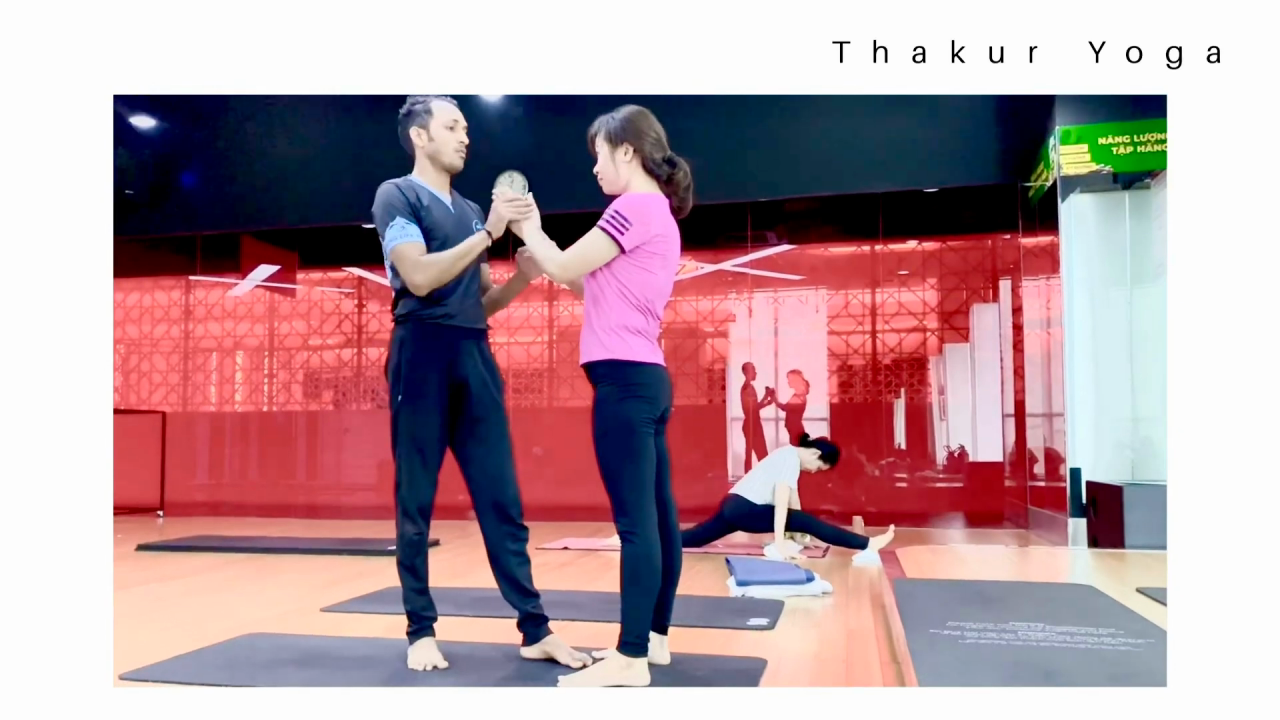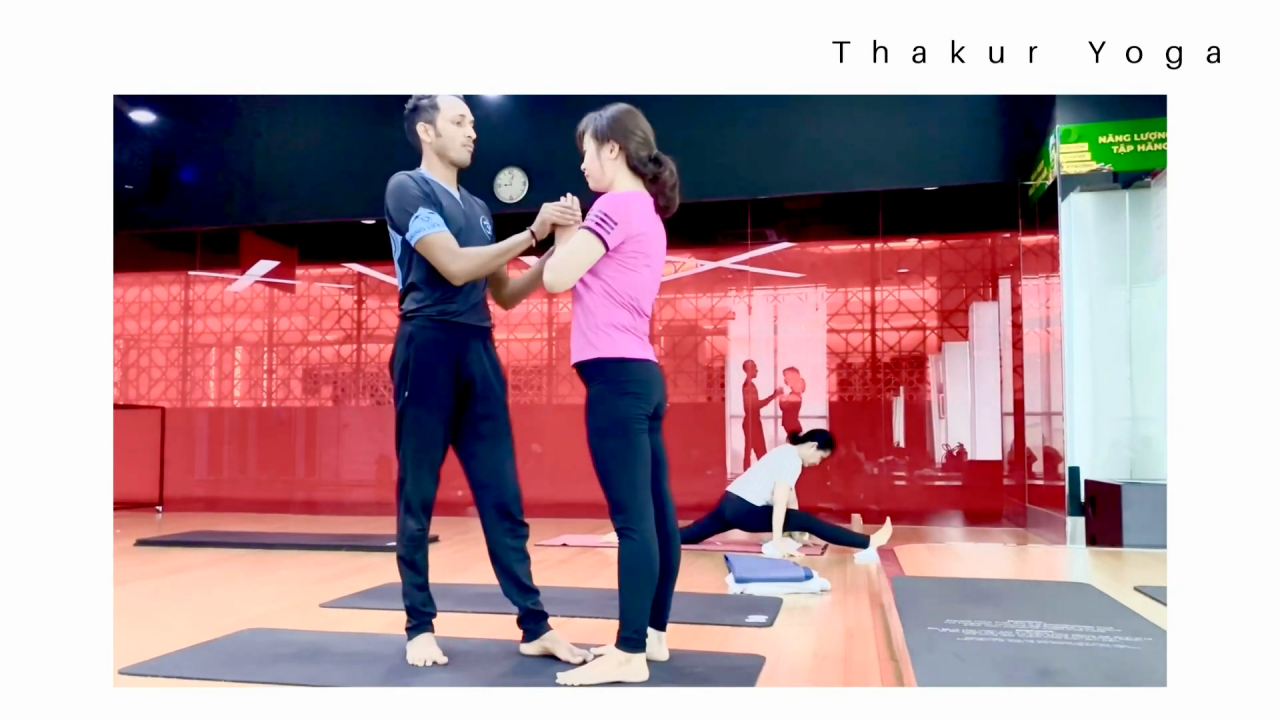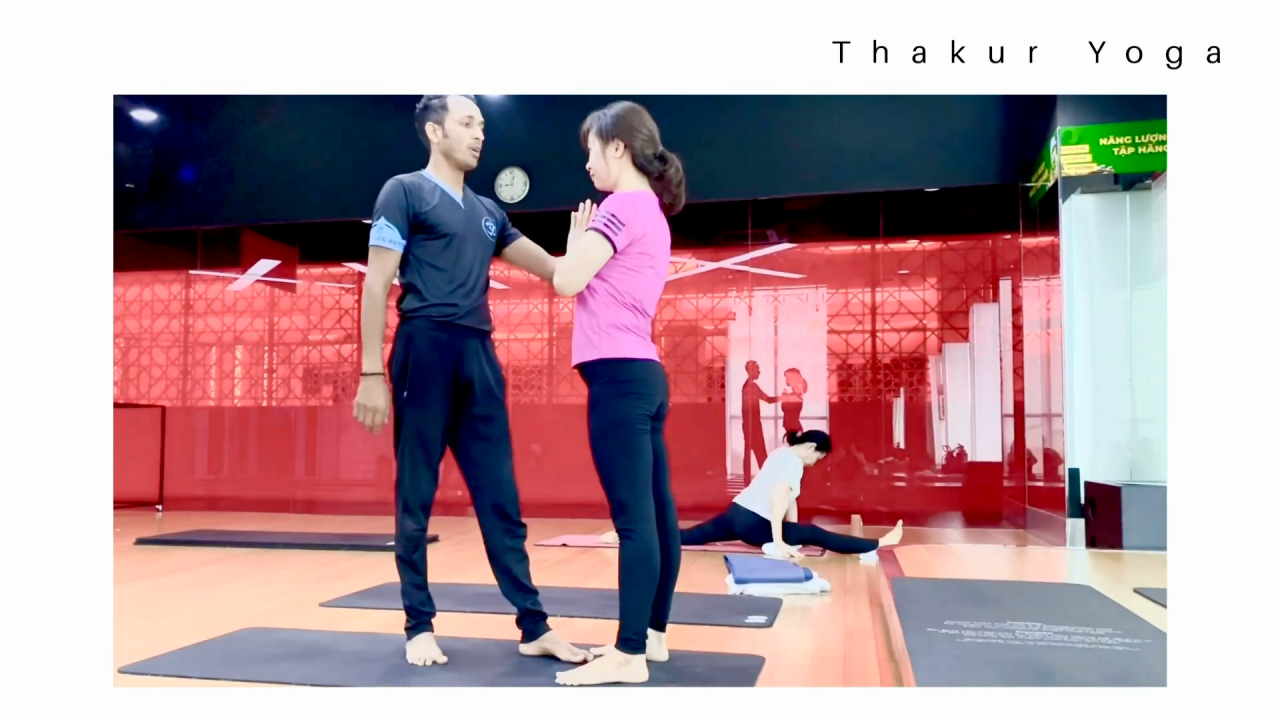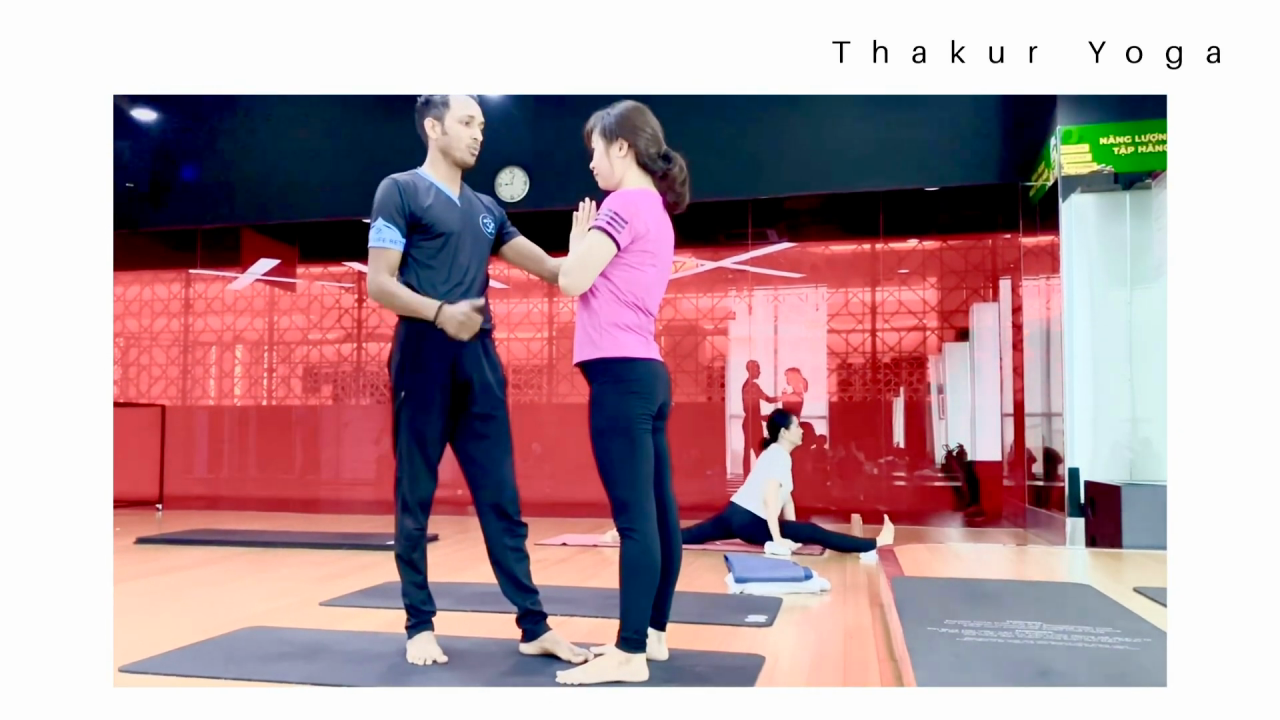
dt=1s
person 1, frame 1
left shoulder: (633, 208)
right shoulder: (659, 214)
left elbow: (564, 269)
right elbow: (588, 282)
left wrist: (530, 230)
right wrist: (534, 237)
left hip: (624, 377)
right hip: (647, 378)
left knee: (634, 520)
right knee: (656, 514)
left ankle: (630, 657)
right ankle: (653, 637)
person 1, frame 2
left shoulder: (617, 205)
right shoulder: (645, 212)
left elbow: (557, 279)
right elbow: (589, 279)
left wrist: (564, 238)
right wrist: (570, 239)
left hip: (616, 375)
right hip: (640, 375)
left knee: (631, 516)
right knee: (655, 510)
left ankle: (628, 652)
right ankle: (651, 633)
person 1, frame 3
left shoulder: (623, 206)
right shoulder: (651, 211)
left elbow: (567, 282)
left wrist: (576, 240)
right wrist: (584, 244)
left hip: (618, 375)
right hip: (643, 375)
left knee: (633, 517)
right knee: (656, 512)
left ankle: (629, 654)
right ankle: (651, 634)
person 1, frame 4
left shoulder: (624, 204)
right shoulder: (655, 211)
left elbow: (572, 281)
left wrist: (578, 239)
right wrist: (586, 243)
left hip: (620, 373)
right hip: (646, 373)
left knee: (633, 516)
right knee: (657, 511)
left ankle: (629, 653)
right ankle: (651, 633)
person 2, frame 1
left shoulder: (471, 210)
right shoulder: (397, 195)
right elbow: (418, 278)
left wrist: (528, 268)
right wrist: (488, 234)
left hip: (475, 355)
right hip: (422, 352)
left knee: (501, 497)
right knee: (416, 501)
left ankle: (535, 630)
right ankle: (421, 630)
person 2, frame 2
left shoulder: (477, 207)
right shoulder: (407, 187)
left elbow: (504, 294)
right elbow: (455, 267)
left wrist: (551, 256)
right wrist: (532, 232)
left hip: (480, 351)
right hip: (428, 347)
left knee: (502, 496)
right knee: (418, 496)
left ankle: (534, 625)
right ankle: (420, 626)
person 2, frame 3
left shoulder: (487, 211)
right shoulder: (404, 192)
left elbow: (554, 270)
right elbow: (377, 285)
right wrist: (373, 373)
left hip: (479, 356)
right hip: (425, 350)
left knee: (500, 498)
right knee: (416, 498)
left ankle: (533, 626)
right ankle: (419, 626)
person 2, frame 4
left shoulder: (485, 208)
right shoulder: (400, 191)
left elbow: (550, 269)
right elbow: (378, 283)
right wrist: (440, 314)
left hip: (478, 356)
right hip: (424, 353)
left knee: (500, 497)
right knee: (415, 497)
left ankle: (533, 626)
right ankle: (419, 625)
person 3, frame 1
left shoulder: (791, 456)
right shoulder: (791, 459)
left elbow: (792, 500)
right elbow: (781, 503)
left wrist: (797, 535)
right wrist: (780, 543)
left hip: (734, 507)
right hip: (745, 509)
left knee: (695, 539)
right knee: (809, 522)
right ankle: (868, 544)
person 3, frame 2
left shoulder: (787, 452)
right shoulder: (792, 459)
left elbow: (790, 498)
right elbow: (780, 500)
left wrist: (794, 532)
right wrist: (778, 541)
left hip: (731, 503)
right hip: (744, 509)
left knee: (693, 534)
right knee: (809, 521)
right ankle: (868, 542)
person 3, frame 3
left shoulder: (783, 453)
right shoulder: (793, 462)
left elbow: (789, 498)
right elbow: (778, 498)
left wrist: (793, 534)
right wrist: (779, 542)
left hip: (737, 514)
right hip: (752, 523)
left knee: (693, 536)
right knee: (815, 535)
person 3, frame 4
left shoulder: (774, 453)
right shoulder: (779, 456)
left elbow: (786, 497)
right elbow: (770, 497)
left wrist: (791, 534)
right wrist: (779, 538)
left hip: (735, 514)
right hip: (749, 521)
left knee: (686, 536)
right knee: (813, 533)
right ankle: (875, 543)
